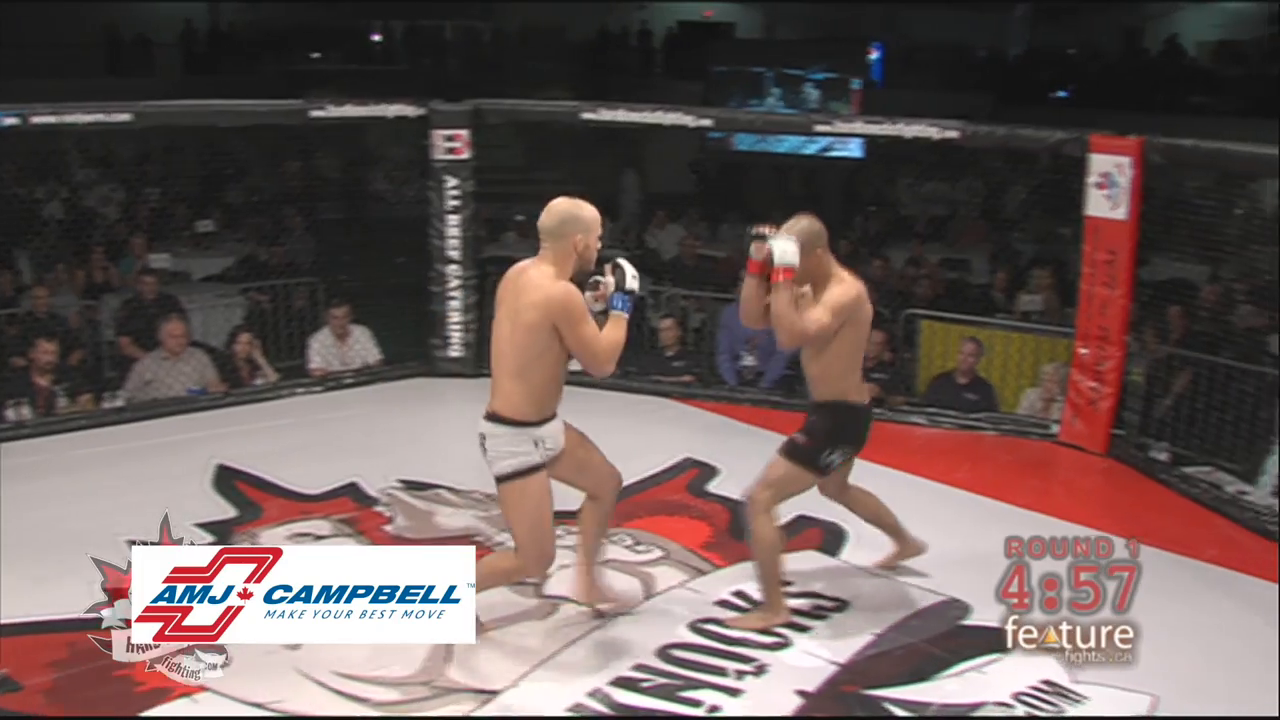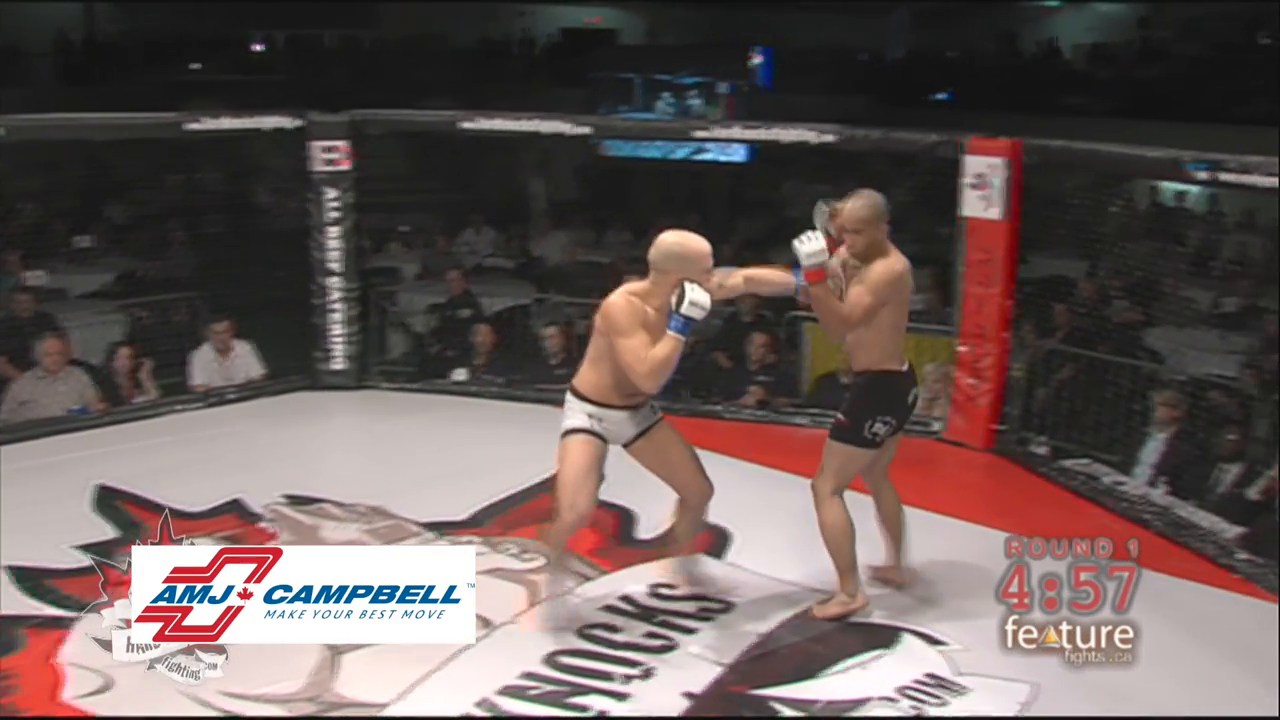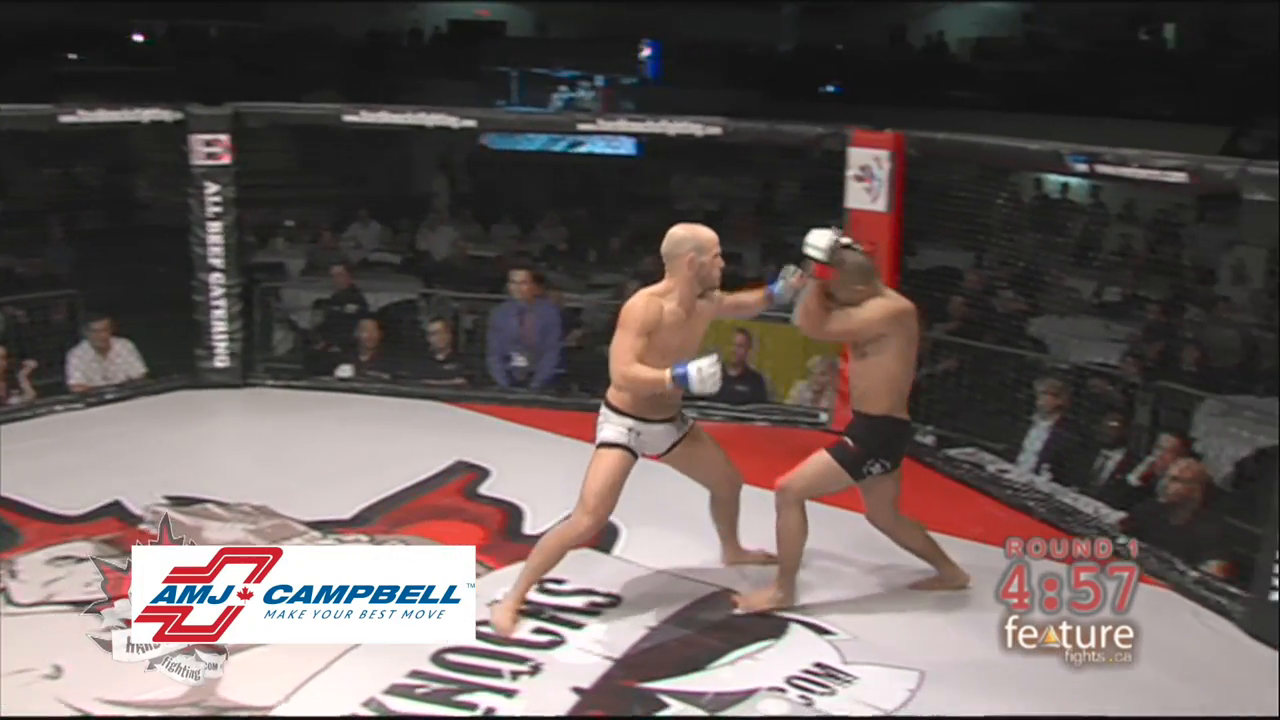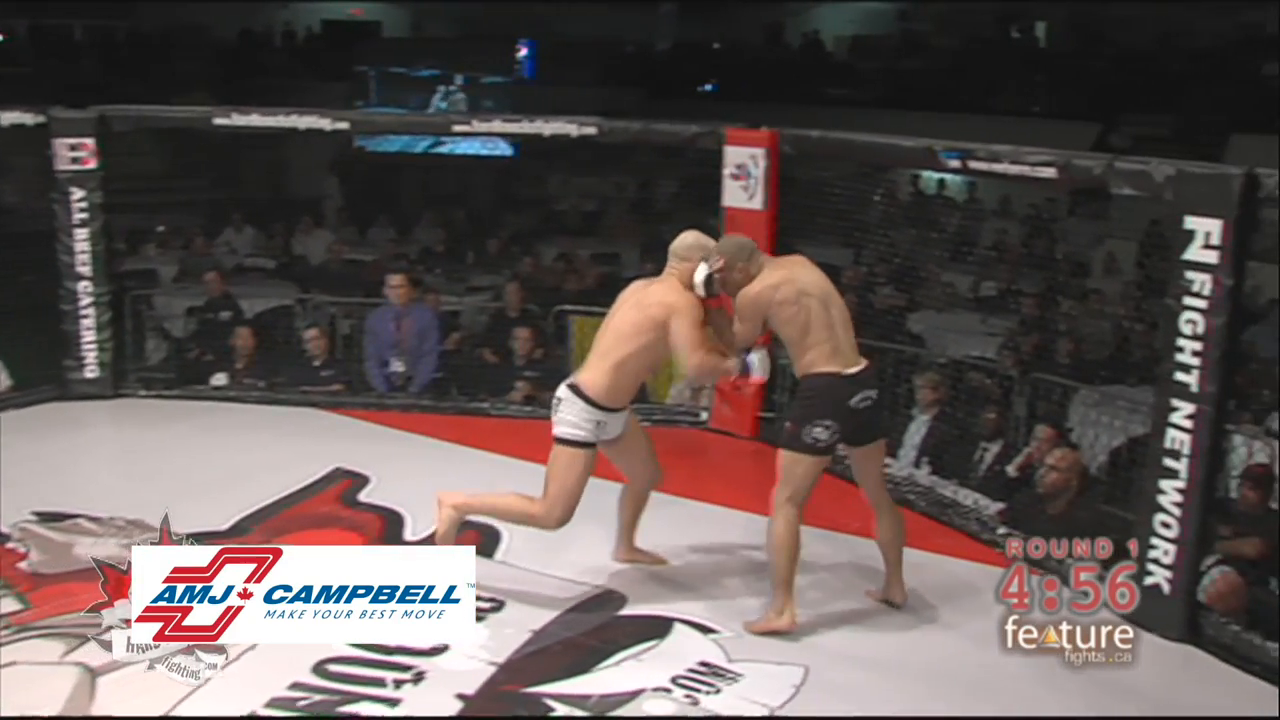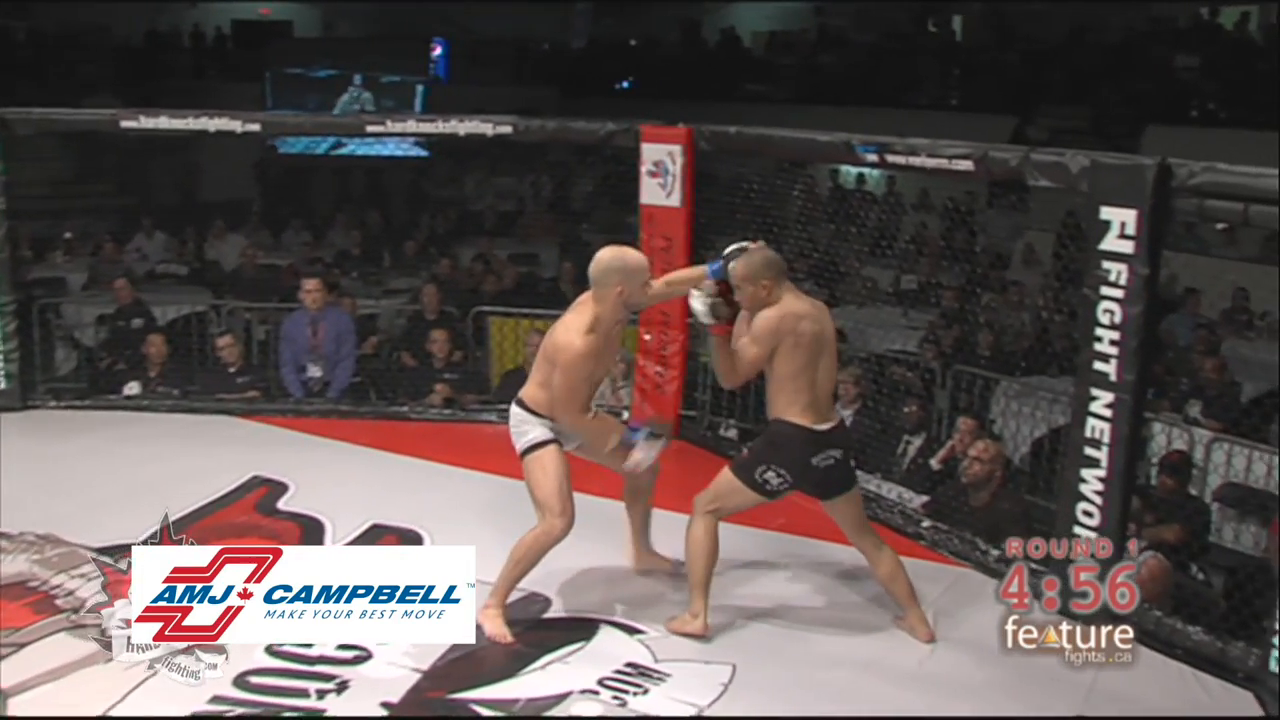
dt=1s
person 1, frame 1
left shoulder: (845, 294)
right shoulder: (809, 290)
left elbow: (789, 338)
right elbow: (752, 318)
left wrist: (783, 275)
right wrist: (758, 265)
left hip: (839, 417)
right hip: (835, 408)
left knee: (759, 500)
right knee: (835, 488)
left ankle: (772, 606)
right ankle: (905, 543)
person 1, frame 2
left shoulder: (889, 269)
right shoulder: (851, 255)
left elbow: (838, 324)
right elbow: (807, 293)
left wrist: (815, 270)
right wrist: (826, 246)
left hip: (879, 387)
right hip: (890, 384)
left knee: (826, 486)
right knee: (876, 479)
left ankle: (850, 593)
right ankle: (896, 566)
person 1, frame 3
left shoulder: (894, 311)
right shoulder: (865, 302)
left elbow: (816, 328)
right elbow: (806, 320)
left wrist: (821, 269)
right wrist: (825, 269)
left hip: (879, 431)
right hip: (871, 426)
left knee: (788, 490)
right knee: (884, 515)
left ankle: (782, 589)
right ankle: (950, 571)
person 1, frame 4
left shoulder: (754, 293)
right shoulder: (800, 264)
left elbow: (737, 344)
left wrist: (711, 299)
right wrist: (723, 290)
left hip: (822, 390)
right hip: (862, 383)
left knee: (786, 502)
right knee: (877, 493)
left ankle: (781, 610)
right ankle: (894, 586)
person 1, frame 5
left shoulder: (773, 319)
right shoulder: (818, 310)
left elbow: (731, 378)
left wrist: (715, 324)
right wrist: (741, 312)
left hip: (788, 442)
right hip: (831, 440)
left knee: (704, 509)
right knee: (866, 537)
left ankle: (696, 615)
right ankle: (918, 621)
person 2, frame 1
left shoulder: (519, 273)
right shoulder: (559, 295)
right elbow: (602, 363)
left wrist: (586, 305)
right wrist: (621, 302)
left hip: (541, 426)
right hip: (515, 437)
left knee: (607, 484)
right knee: (534, 561)
left ankle: (586, 581)
person 2, frame 2
left shoulder: (684, 293)
right shoulder: (621, 307)
left elbow: (745, 279)
right elbow: (649, 378)
left wrist: (803, 280)
right wrist: (683, 323)
left hip: (636, 412)
right hip: (588, 411)
left knee: (699, 491)
right knee: (576, 513)
left ankle: (681, 558)
right ankle: (554, 574)
person 2, frame 3
left shoulder: (706, 302)
right shoulder: (644, 307)
left elbow: (739, 305)
right elbow: (622, 375)
left wrist: (776, 292)
right wrist: (681, 377)
left hip: (671, 422)
right hip: (625, 423)
left knee: (729, 482)
right knee: (588, 521)
left ankle: (732, 550)
right ankle: (512, 599)
person 2, frame 4
left shoulder: (642, 288)
right shoulder: (680, 300)
right elbow: (695, 365)
right wrist: (743, 364)
left hip: (611, 408)
right hip: (584, 410)
left knee: (648, 475)
right knee: (552, 515)
left ankle: (625, 547)
right ankle: (459, 504)
person 2, frame 5
left shoulder: (610, 301)
right shoulder: (578, 344)
left elbow: (671, 284)
right elbow: (567, 416)
left wrist: (719, 271)
right wrist: (624, 441)
left hip: (575, 414)
right hip: (537, 423)
left knee: (644, 467)
right knee: (557, 521)
left ankle: (642, 553)
right ankle: (492, 606)
